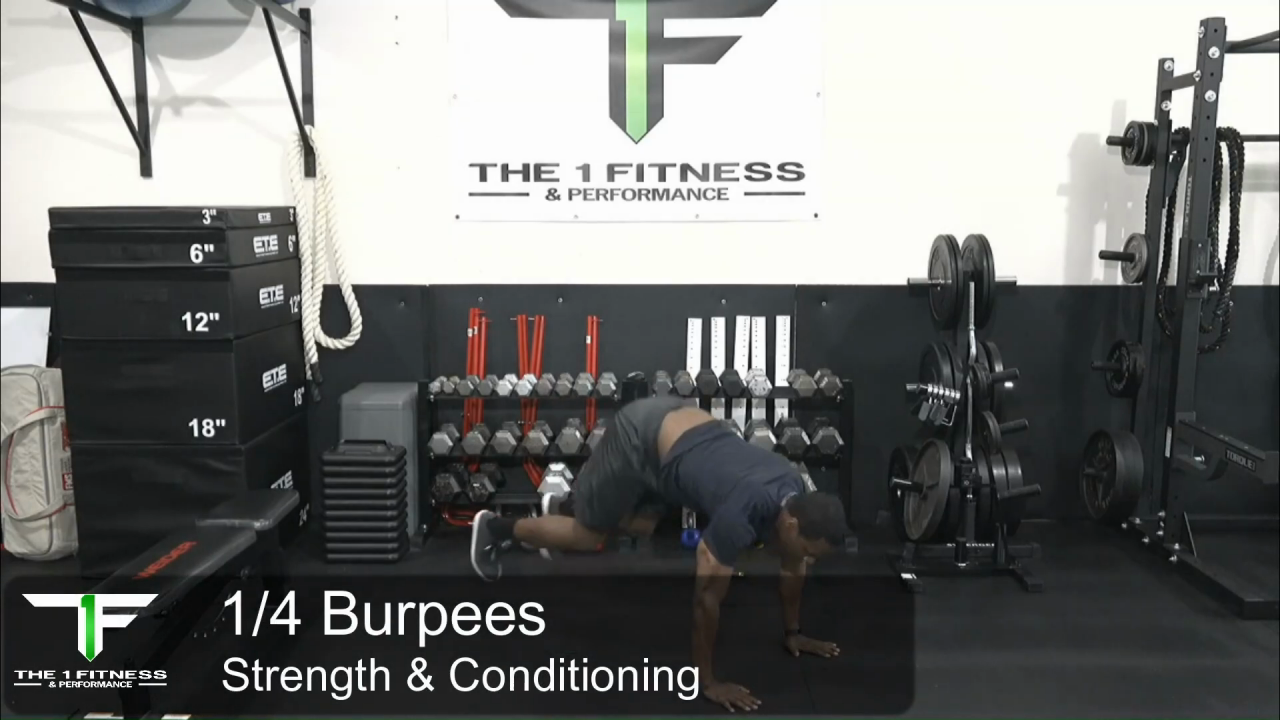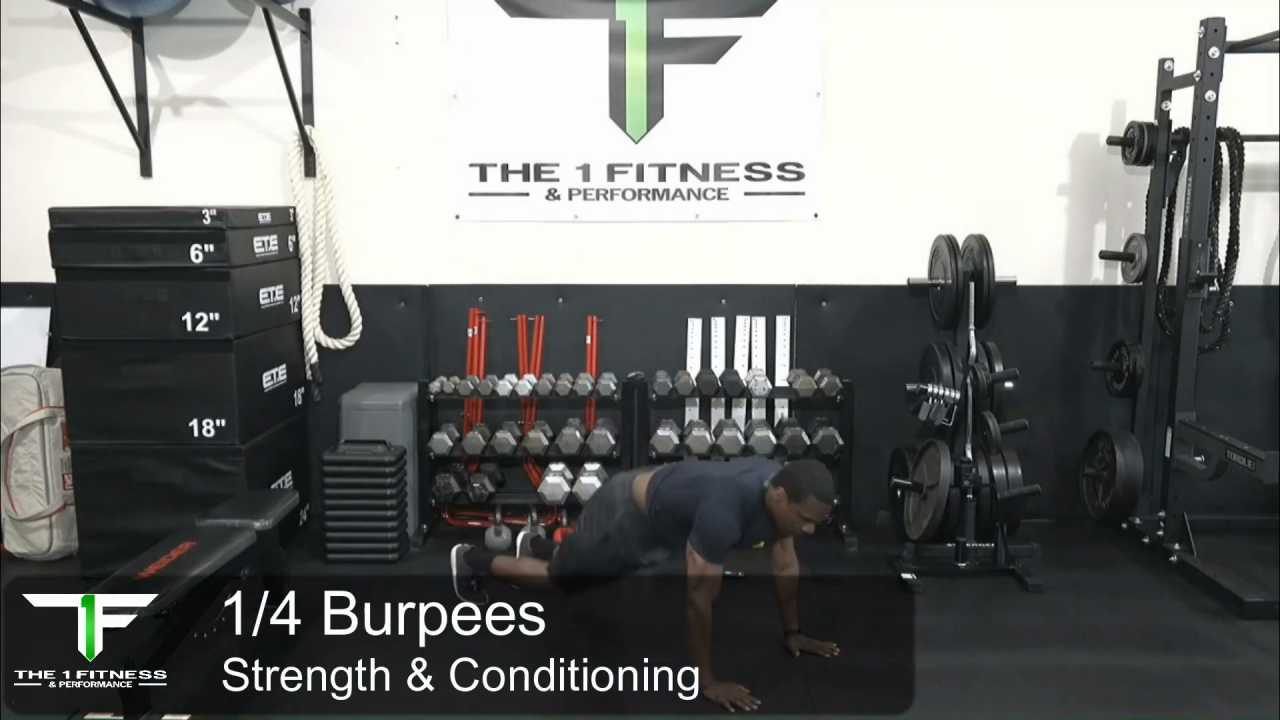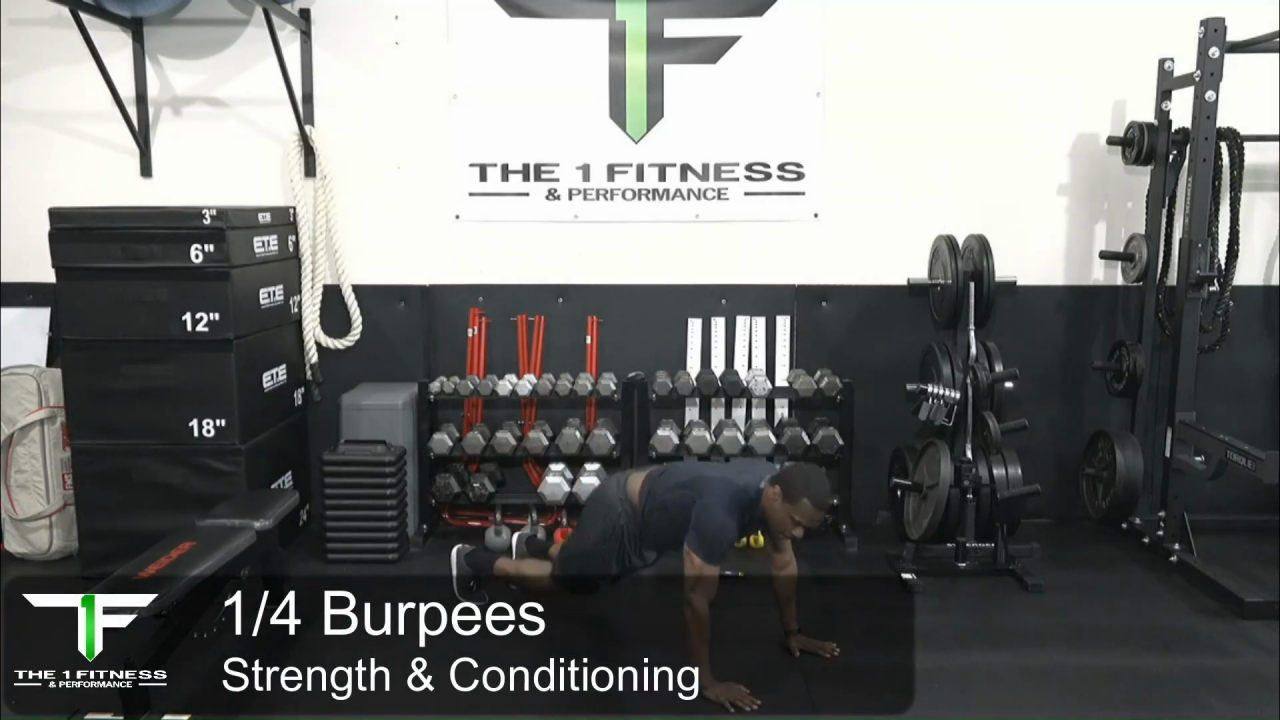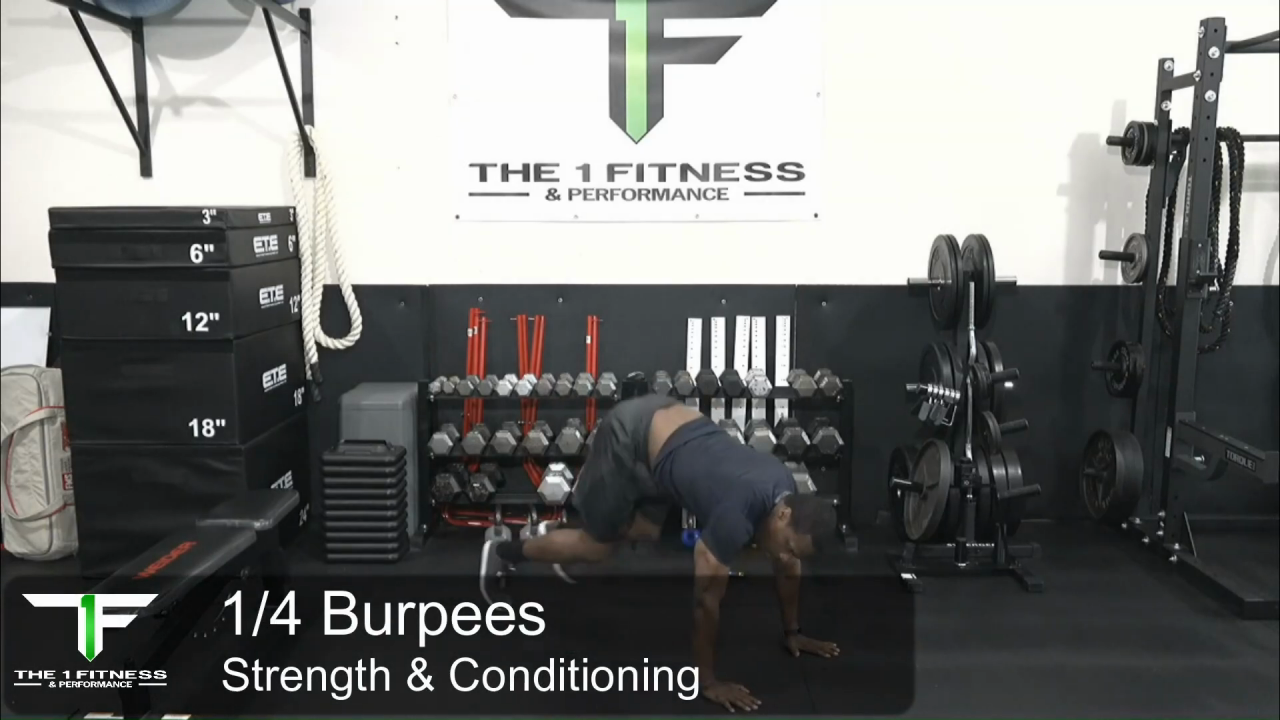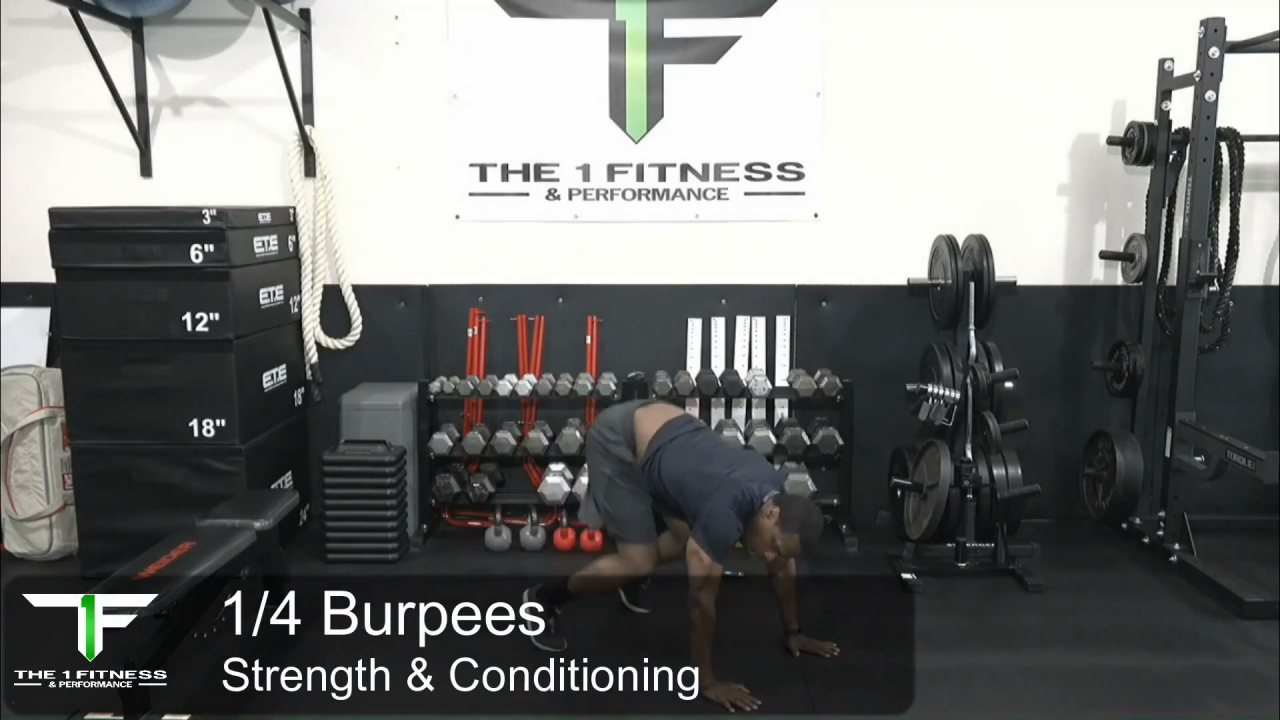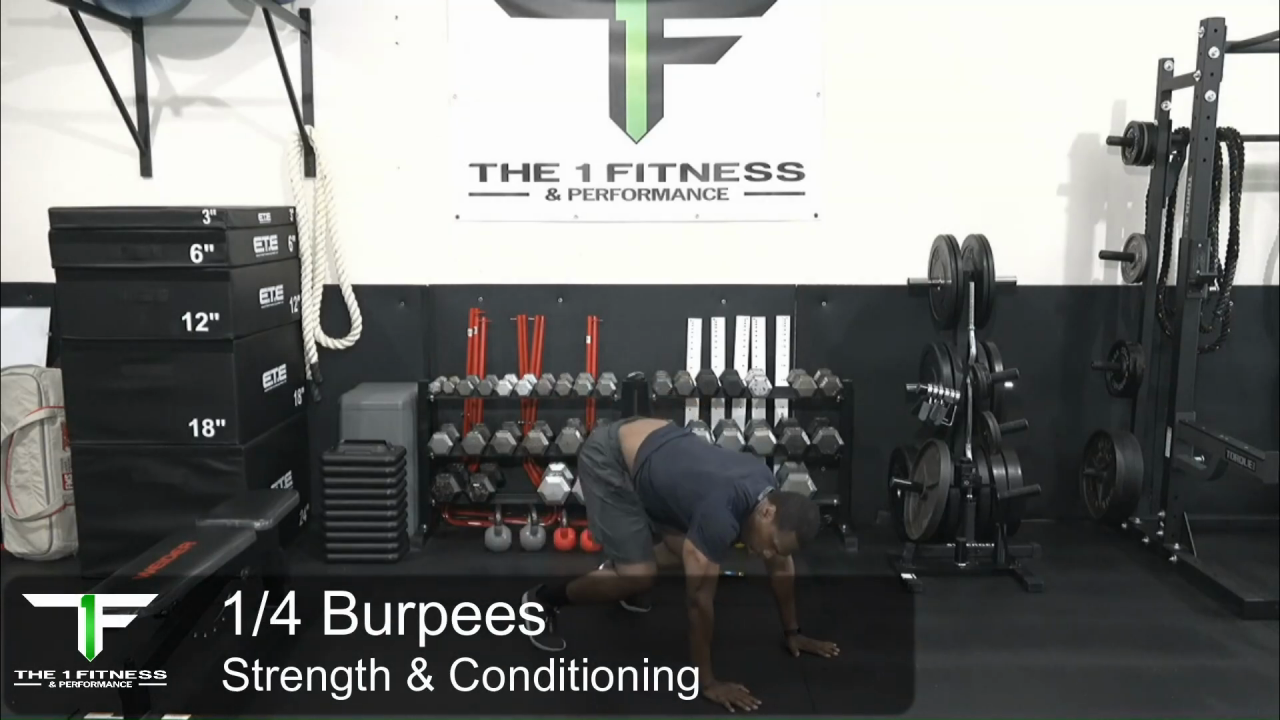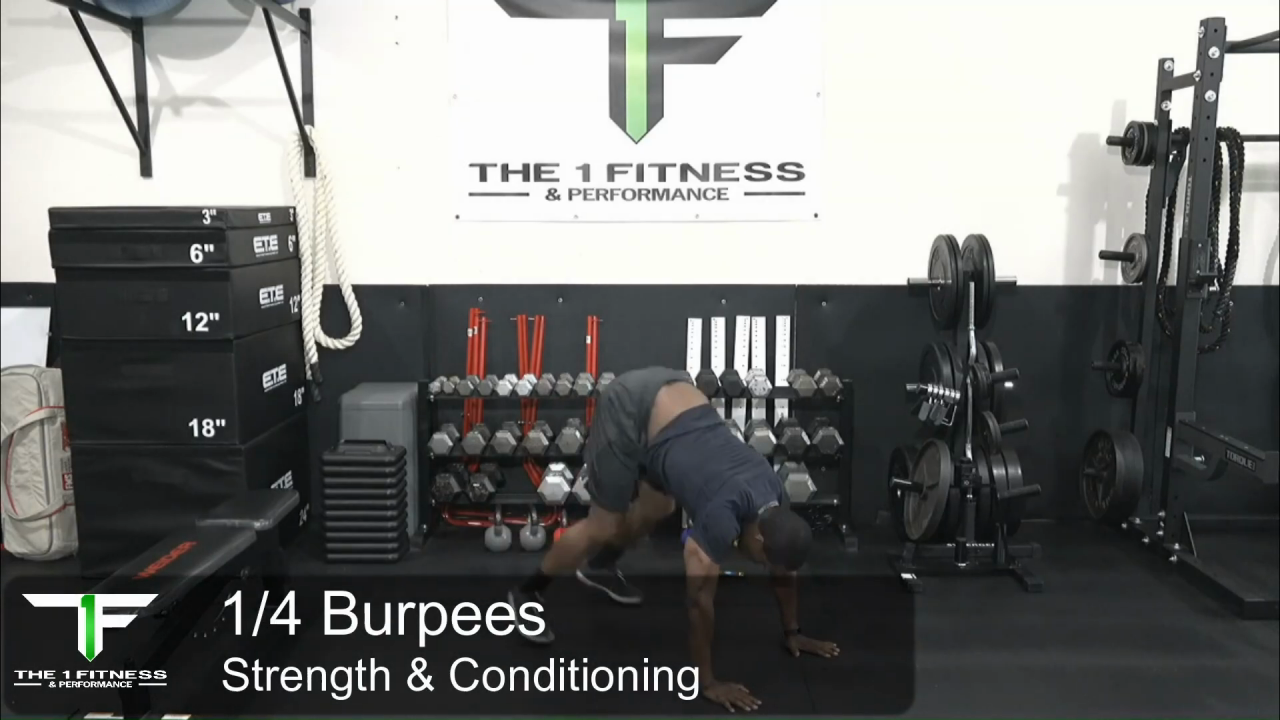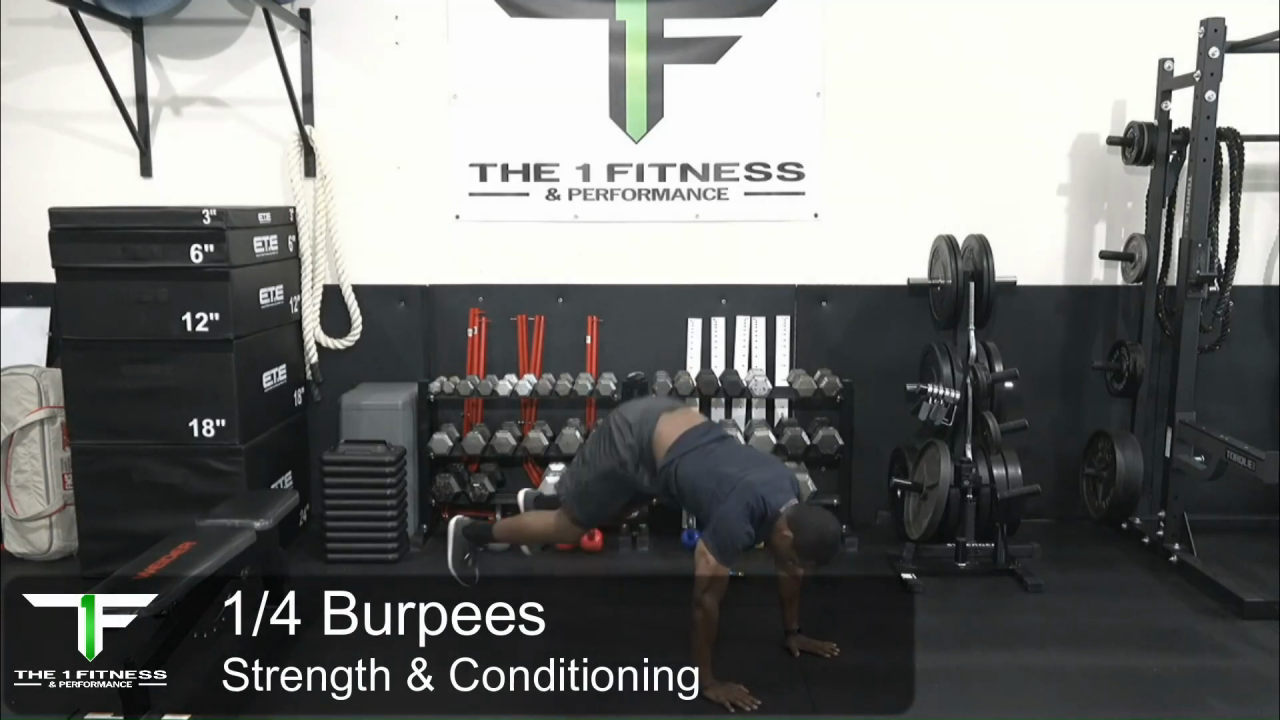
dt=0.2s
person 1, frame 1
left shoulder: (794, 495)
right shoulder: (740, 515)
left elbow: (792, 566)
right elbow: (708, 598)
left wrist: (793, 631)
right wrist: (708, 681)
left hip: (676, 417)
right hip: (643, 435)
left knee: (639, 524)
right knee: (590, 536)
left ankle: (562, 507)
right ankle: (494, 528)
person 1, frame 2
left shoulder: (779, 485)
right shoulder: (726, 511)
left elbow: (786, 563)
right elbow: (700, 598)
left wrist: (792, 632)
right wrist: (707, 681)
left hip: (649, 504)
right hip: (628, 515)
left knee: (582, 564)
right knee: (560, 580)
left ankle: (536, 545)
right ankle: (473, 560)
person 1, frame 3
left shoulder: (775, 486)
right shoulder: (722, 512)
left elbow: (781, 563)
right elbow: (697, 600)
left wrist: (793, 633)
right wrist: (708, 680)
left hip: (640, 500)
right hip: (622, 511)
left knee: (581, 565)
right knee: (564, 581)
left ankle: (531, 546)
right ankle: (473, 560)
person 1, frame 4
left shoulder: (787, 493)
right shoulder: (736, 517)
left elbow: (787, 568)
right elbow: (707, 598)
left wrist: (792, 633)
right wrist: (707, 681)
left hip: (668, 418)
right hip: (630, 436)
left knee: (643, 531)
right knee: (598, 546)
left ankle: (566, 540)
right ankle: (506, 552)
person 1, frame 5
left shoulder: (776, 495)
right shoulder: (725, 512)
left elbow: (783, 567)
right elbow: (702, 598)
left wrist: (793, 633)
right wrist: (707, 682)
left hip: (659, 424)
right hip: (619, 439)
left knee: (694, 538)
right knee: (638, 565)
right ankle: (544, 598)
person 1, frame 6
left shoulder: (772, 497)
right shoulder: (721, 514)
left elbow: (782, 568)
right elbow: (699, 600)
left wrist: (793, 634)
right wrist: (708, 682)
left hip: (647, 437)
right hip: (610, 454)
left knee: (688, 549)
right knee: (639, 576)
left ankle: (616, 578)
right ankle: (542, 600)
person 1, frame 7
left shoulder: (774, 507)
right shoulder: (725, 515)
left elbow: (783, 572)
right elbow: (700, 598)
left wrist: (793, 632)
right wrist: (706, 681)
right hip: (630, 404)
left knee: (657, 509)
right knee: (606, 528)
left ankle: (600, 565)
right ankle: (528, 591)
person 1, frame 8
left shoulder: (789, 498)
right shoulder: (737, 518)
left elbow: (790, 569)
right elbow: (706, 600)
left wrist: (792, 632)
right wrist: (708, 681)
left hip: (667, 415)
right hip: (636, 436)
left knee: (602, 513)
right knee: (571, 525)
left ankle: (538, 502)
right ankle: (468, 534)
